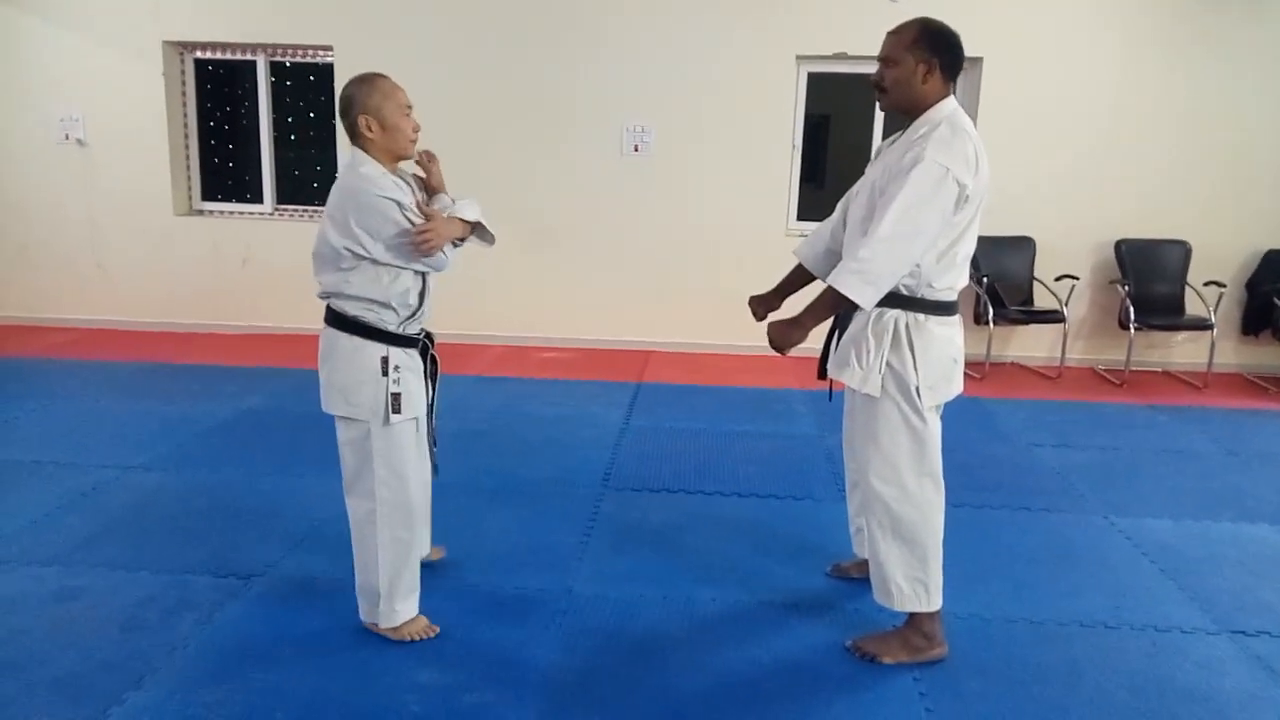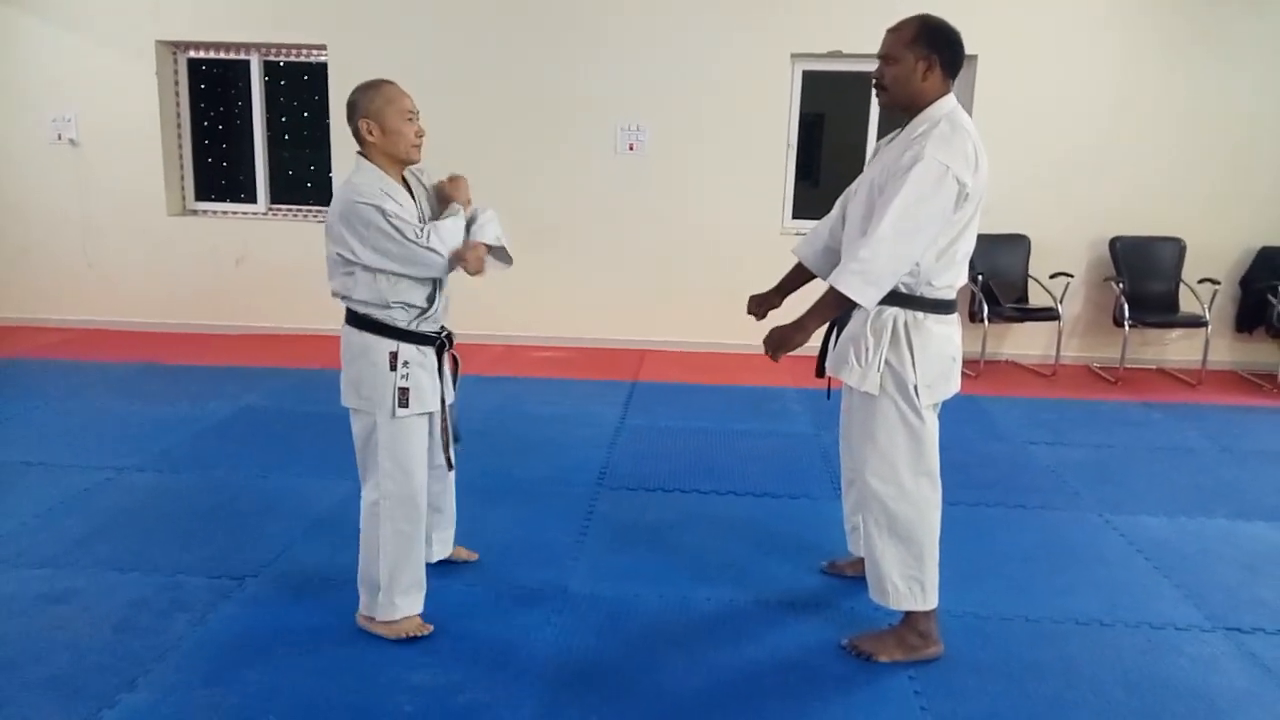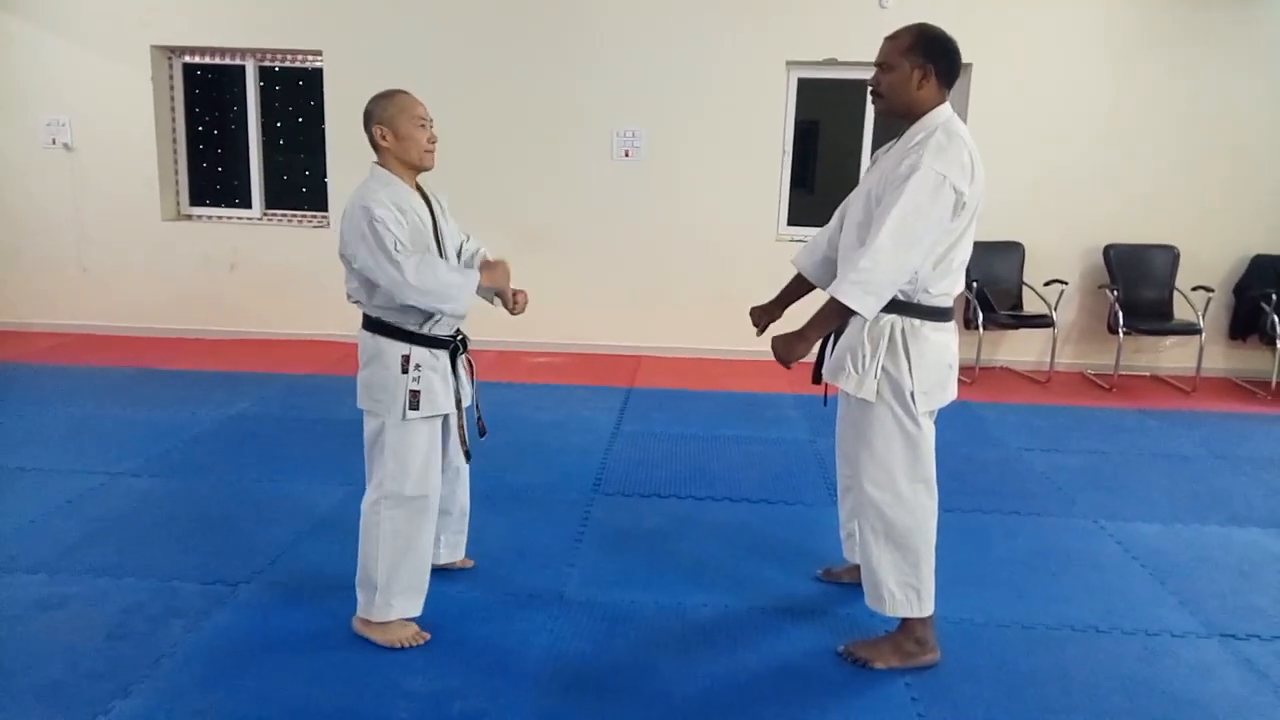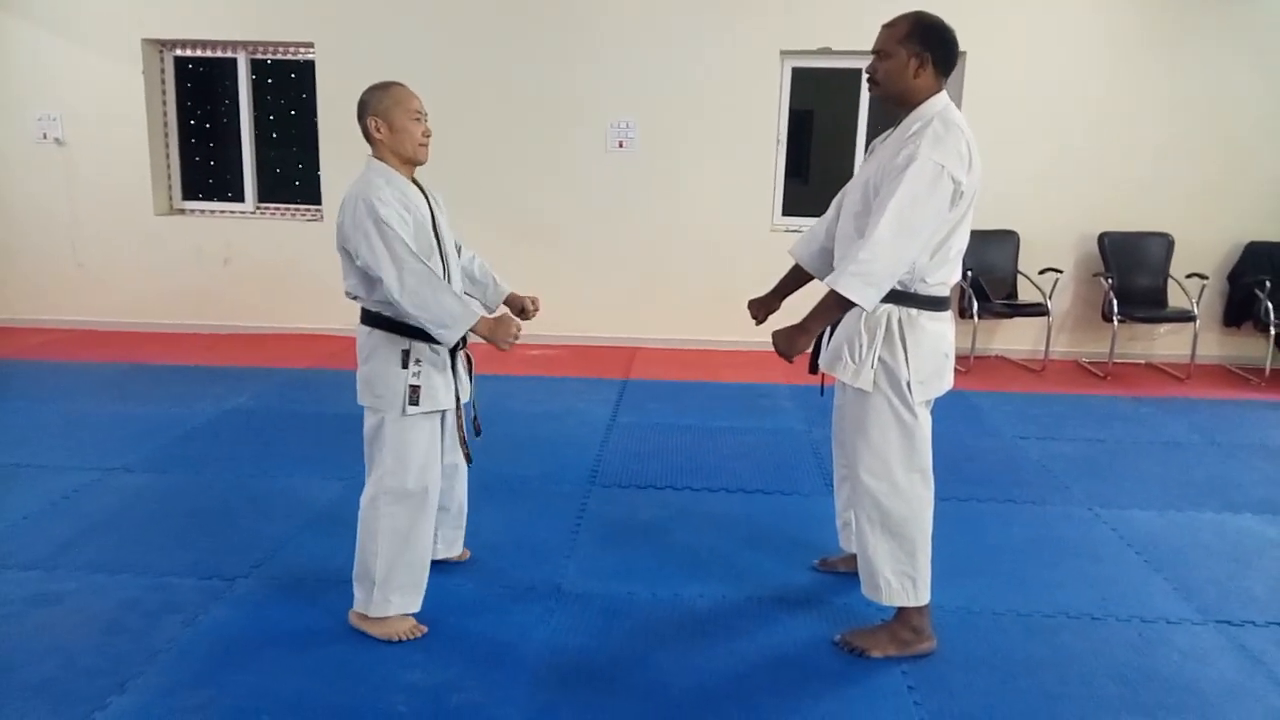
dt=0.4s
person 1, frame 1
left shoulder: (945, 148)
right shoulder: (910, 142)
left elbow: (883, 252)
right elbow: (842, 228)
left wrist: (801, 325)
right wrist: (777, 295)
left hip: (907, 335)
right hip: (881, 328)
left knee: (900, 473)
right knee: (871, 460)
left ankle: (924, 627)
right ankle: (877, 557)
person 1, frame 2
left shoulder: (944, 146)
right shoulder: (908, 140)
left elbow: (884, 252)
right elbow: (840, 226)
left wrist: (803, 328)
right wrist: (777, 293)
left hip: (904, 334)
right hip: (878, 326)
left knee: (897, 471)
right knee: (868, 458)
left ankle: (920, 625)
right ankle: (872, 555)
person 1, frame 3
left shoulder: (940, 154)
right shoulder: (906, 148)
left elbow: (883, 261)
right elbow: (839, 236)
left wrist: (806, 337)
right wrist: (778, 304)
left hip: (901, 341)
right hip: (875, 334)
left knee: (893, 478)
right knee: (863, 465)
left ankle: (916, 631)
right ankle: (869, 562)
person 1, frame 4
left shoulder: (937, 142)
right shoulder: (903, 137)
left elbow: (882, 252)
right elbow: (836, 226)
left wrist: (806, 329)
right wrist: (776, 295)
left hip: (897, 332)
right hip: (871, 324)
left knee: (890, 468)
right knee: (859, 454)
left ankle: (912, 620)
right ankle: (865, 550)
person 2, frame 1
left shoulder: (394, 180)
right shoulder: (366, 193)
left elbow: (466, 213)
right elbow: (435, 256)
left wrist: (451, 222)
right wrist: (440, 201)
left hip: (393, 350)
right hip: (369, 356)
left knee: (411, 464)
right knee: (387, 487)
left ankle: (408, 546)
right ankle: (387, 610)
person 2, frame 2
left shoulder: (412, 183)
right shoulder: (361, 200)
left elbow: (478, 217)
right elbow: (431, 254)
left wrist: (478, 246)
right wrist: (456, 208)
left hip: (421, 349)
right hip: (385, 356)
left knee: (434, 459)
right knee: (397, 481)
left ankle: (434, 543)
right ankle: (383, 607)
person 2, frame 3
left shoulder: (427, 198)
right shoulder: (371, 205)
left elbow: (466, 253)
right elbow: (408, 277)
left wrist: (503, 288)
right wrist: (480, 279)
left hip: (441, 354)
right hip: (400, 360)
left knee: (448, 464)
right knee: (403, 484)
left ankle: (438, 549)
right ankle: (378, 610)
person 2, frame 4
left shoulder: (418, 193)
right shoulder: (371, 199)
left elbow: (457, 260)
right elbow: (410, 281)
left wrist: (506, 298)
right wrist: (481, 323)
left hip: (436, 349)
right hip: (400, 354)
left knee: (446, 460)
right knee: (402, 480)
left ankle: (437, 544)
right ankle: (376, 605)
